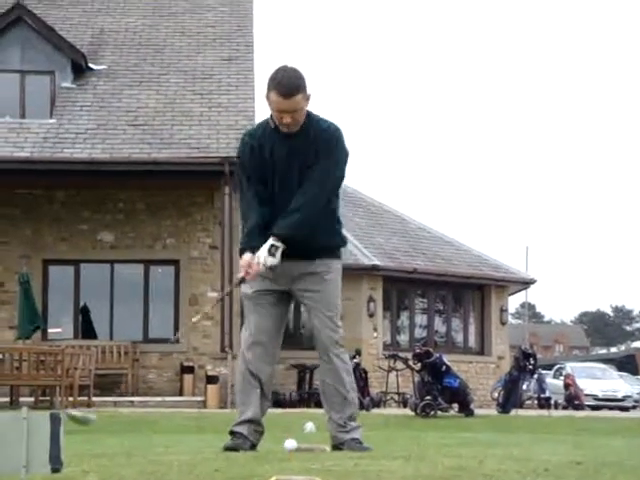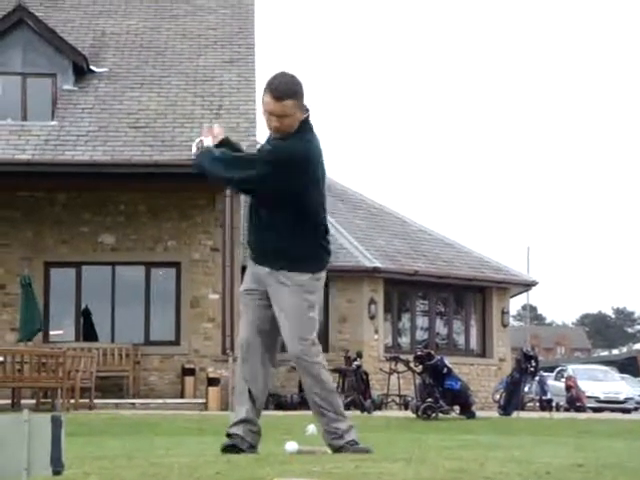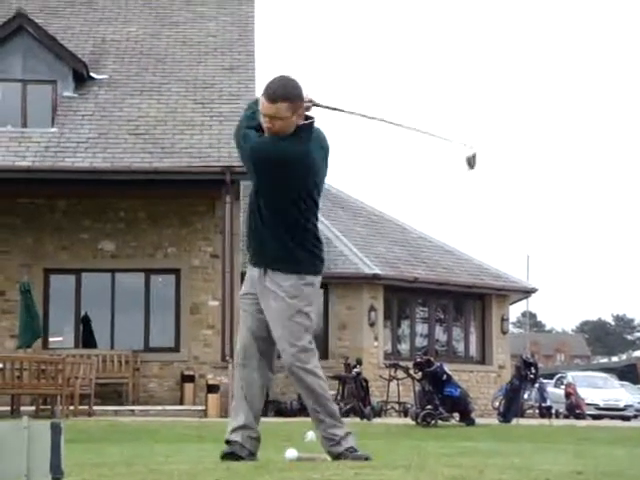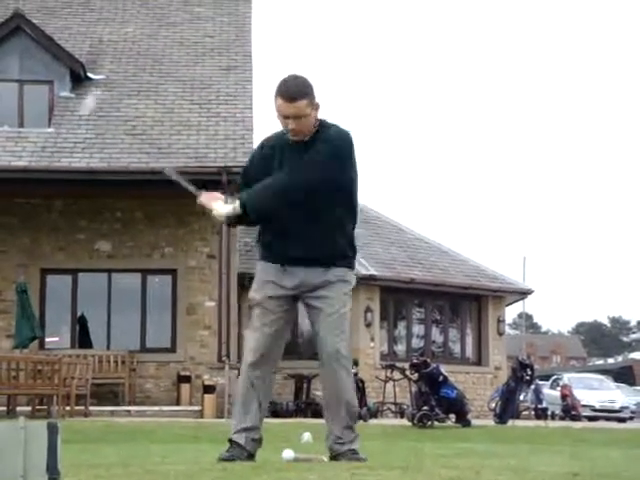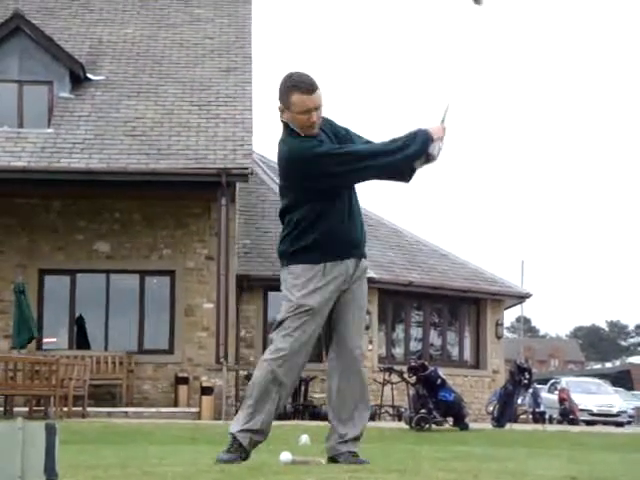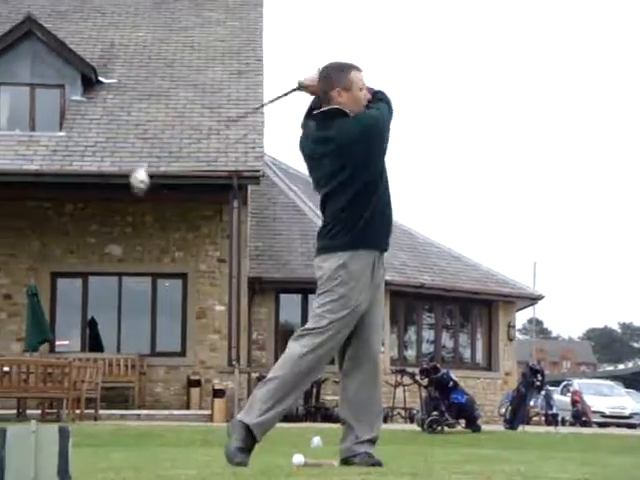
dt=0.3s
person 1, frame 1
left shoulder: (327, 138)
right shoulder: (253, 142)
left elbow: (312, 200)
right elbow: (252, 202)
left wrist: (274, 244)
right wrist: (250, 249)
left hip: (318, 258)
right hip: (266, 257)
left knee: (330, 344)
right knee: (255, 344)
left ankle: (347, 431)
right ankle: (247, 429)
person 1, frame 2
left shoulder: (295, 152)
right shoulder: (281, 138)
left elbow: (236, 173)
right elbow: (245, 169)
left wrist: (204, 152)
right wrist: (223, 144)
left hip: (297, 269)
right hip: (262, 263)
left knee: (303, 350)
right knee: (250, 347)
left ankle: (341, 434)
right ankle: (244, 431)
person 1, frame 3
left shoulder: (283, 154)
right shoulder: (311, 139)
left elbow: (246, 137)
left wrist: (254, 112)
right wrist: (260, 113)
left hip: (291, 273)
right hip: (262, 267)
left knee: (297, 357)
right knee: (249, 352)
left ankle: (338, 441)
right ankle: (242, 438)
person 1, frame 4
left shoulder: (336, 143)
right shoulder: (271, 148)
left elbow: (287, 189)
right elbow: (250, 195)
left wrist: (234, 205)
right wrist: (232, 207)
left hip: (329, 270)
right hip: (277, 267)
left knee: (334, 355)
right knee: (258, 354)
left ankle: (343, 441)
right ankle: (243, 439)
person 1, frame 5
left shoulder: (328, 130)
right shoulder: (295, 151)
left elbow: (370, 154)
right elbow: (369, 161)
left wrist: (416, 151)
right wrist: (422, 139)
left hip: (350, 262)
right hip: (309, 266)
left knee: (350, 356)
right knee: (286, 352)
left ankle: (344, 442)
right ankle: (243, 436)
person 1, frame 6
left shoulder: (313, 136)
right shoulder: (363, 129)
right elbow: (379, 103)
left wrist: (319, 92)
right wrist: (327, 90)
left hip: (364, 259)
right hip: (349, 259)
left knee: (364, 357)
right knee: (313, 346)
left ankle: (358, 444)
right ankle: (249, 425)
